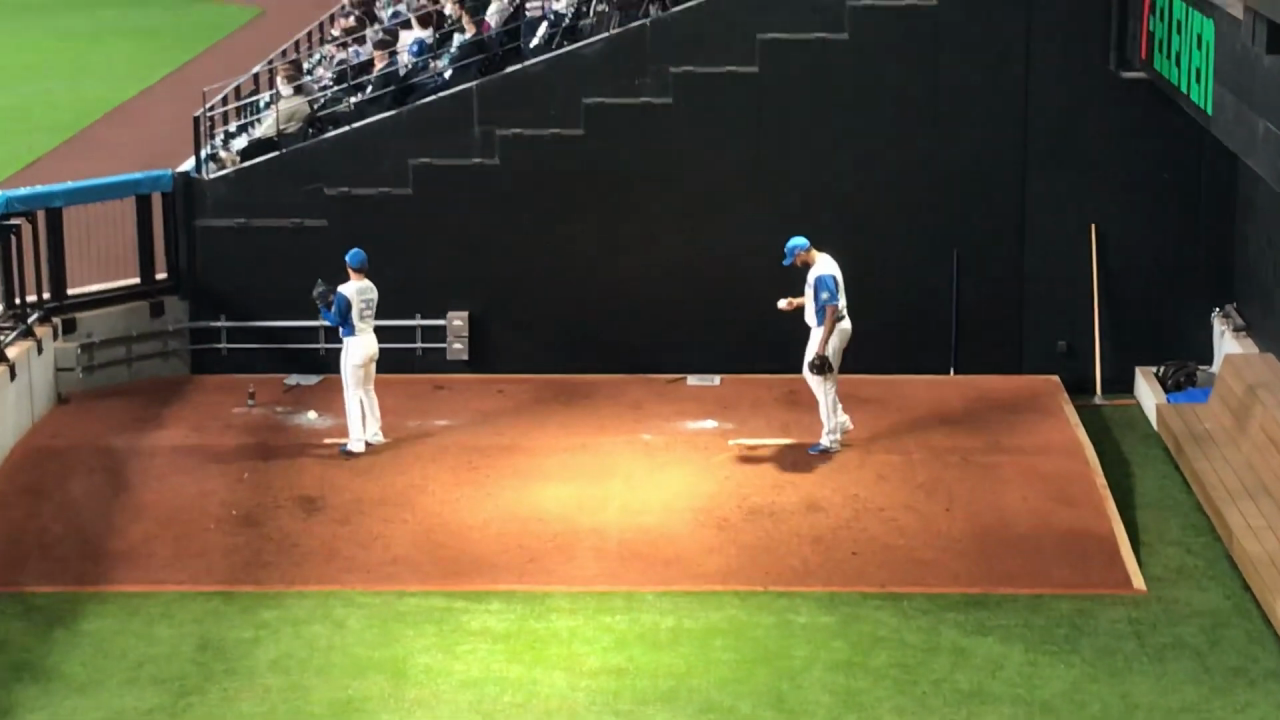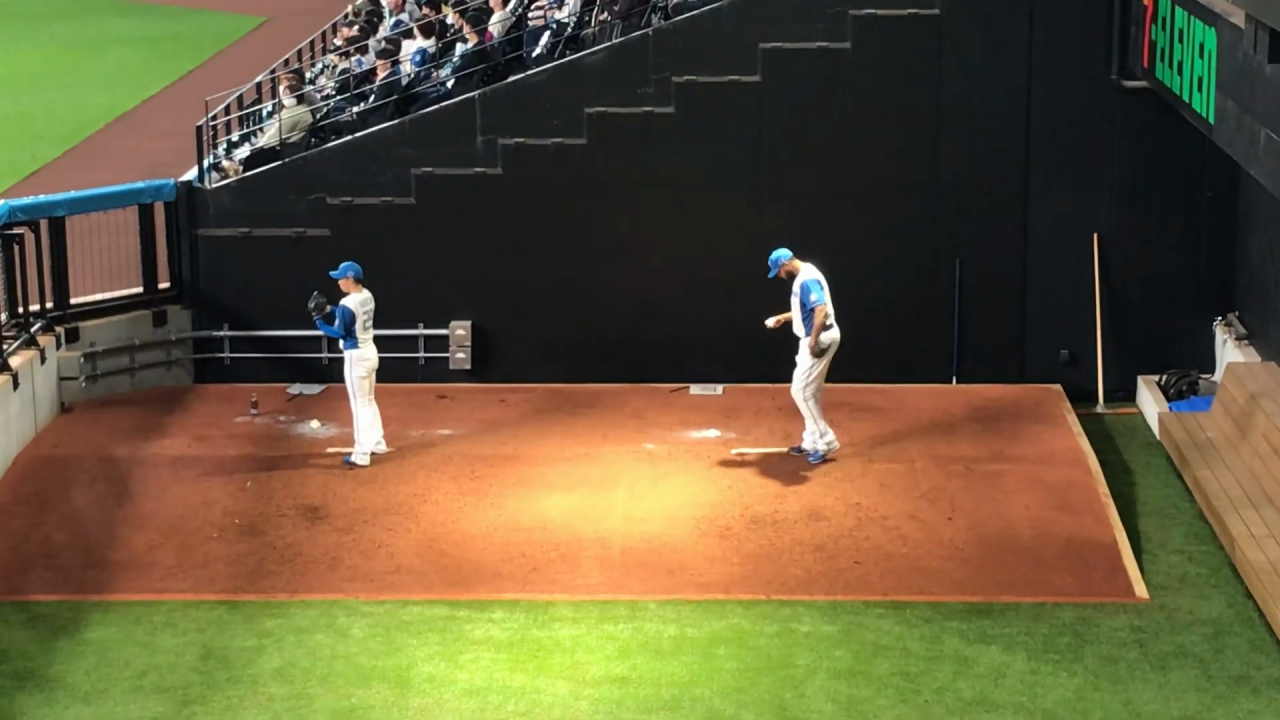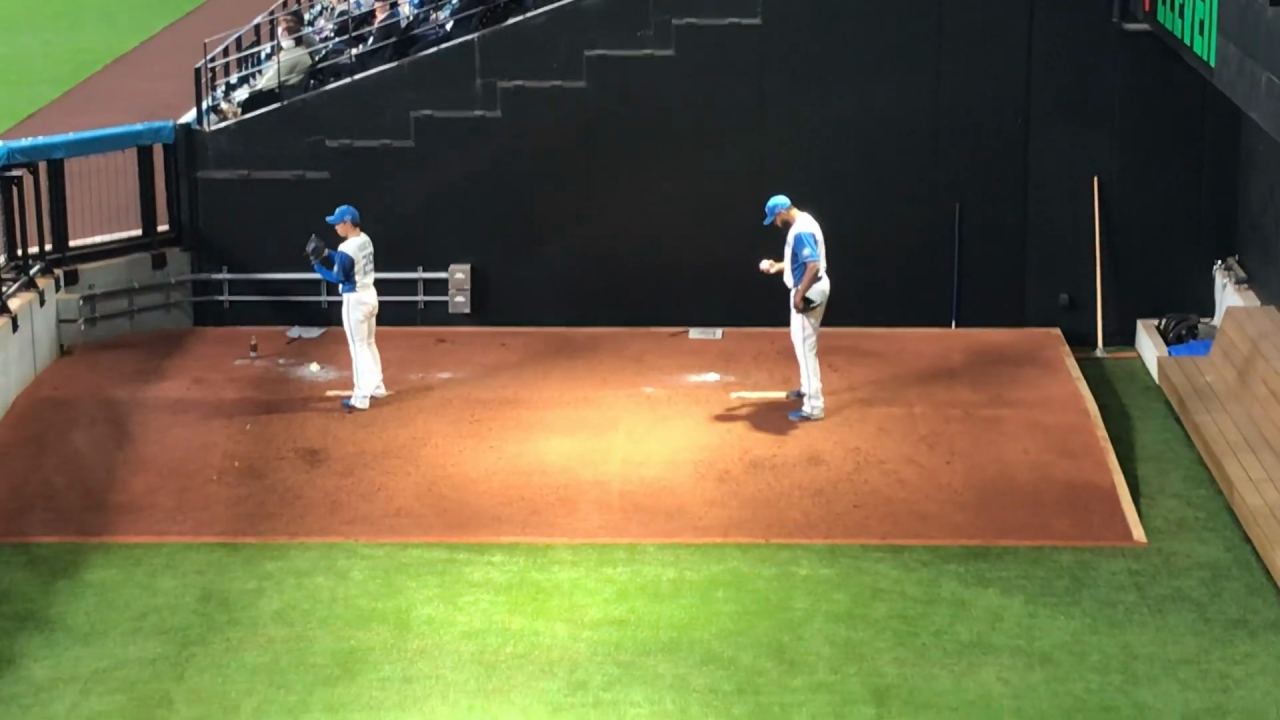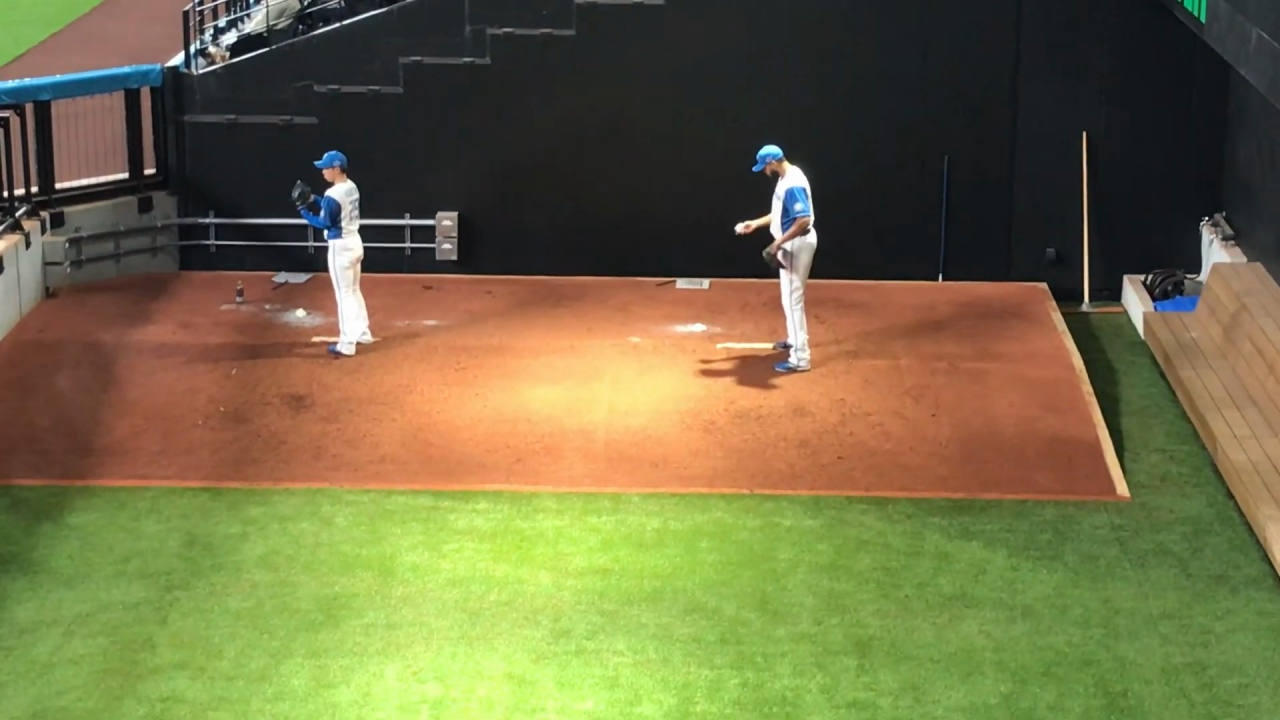
dt=0.7s
person 1, frame 1
left shoulder: (823, 273)
right shoulder: (820, 263)
left elbow: (832, 311)
left wrist: (822, 346)
right wrist: (798, 301)
left hip: (831, 330)
right hip: (822, 328)
left knee: (824, 382)
right knee: (810, 373)
left ankle: (831, 440)
right ankle: (839, 421)
person 1, frame 2
left shoulder: (807, 279)
right shoulder: (803, 277)
left elbow: (822, 310)
left wrist: (813, 341)
right wrist: (783, 317)
left hip: (821, 339)
right hip: (815, 338)
left knee: (801, 390)
right knee: (810, 392)
left ankle: (825, 439)
right ankle: (811, 442)
person 1, frame 3
left shoulder: (801, 231)
right shoulder: (802, 223)
left elbow: (813, 266)
left wrist: (799, 295)
right wrist: (778, 266)
left hip: (809, 291)
right hip: (809, 289)
left knee: (806, 346)
right knee: (800, 340)
right ankle: (807, 388)
person 1, frame 4
left shoulder: (793, 185)
right shoulder: (787, 178)
left elbow: (802, 221)
left wrist: (778, 243)
right wrist: (755, 224)
left hip: (797, 245)
right hip: (791, 244)
left knee: (793, 298)
right knee: (788, 294)
left ankle: (800, 358)
right ankle: (794, 339)
person 2, frame 1
left shoulder: (345, 290)
right shoulder: (371, 288)
left elbow: (336, 320)
left wrist: (324, 308)
right wrist: (335, 301)
left hip: (354, 344)
right hip: (370, 341)
left knee: (352, 394)
right knee: (368, 391)
left ankle: (356, 442)
right ankle: (374, 435)
person 2, frame 2
left shoulder: (347, 304)
right shoulder: (367, 296)
left elbow: (339, 332)
left wrist: (319, 322)
right wrist: (330, 311)
left hip: (356, 356)
right hip: (370, 352)
left knee: (359, 405)
right knee: (369, 400)
left ankle: (361, 455)
right ankle: (377, 443)
person 2, frame 3
left shoulder: (346, 249)
right shoulder: (366, 240)
left elbow: (338, 278)
left wrist: (318, 266)
right wrist: (328, 254)
left hip: (355, 300)
right hip: (370, 295)
left knee: (358, 348)
right knee: (369, 344)
left ankle: (361, 398)
right ankle: (376, 387)
person 2, frame 4
left shoulder: (333, 194)
right shoulder: (352, 187)
left elbow: (324, 223)
left wrist: (304, 211)
left hip: (340, 247)
right hip: (354, 242)
left knee: (344, 295)
right knee: (354, 290)
left ankle: (347, 344)
right ankle: (362, 333)
